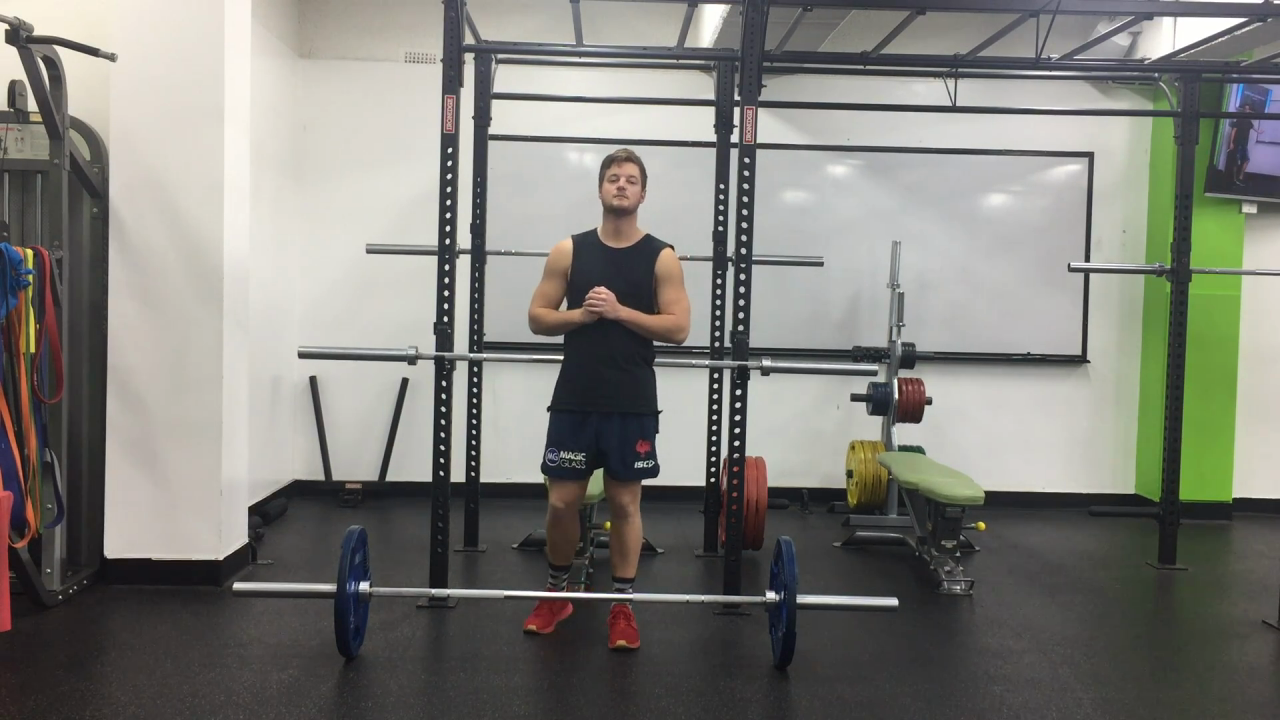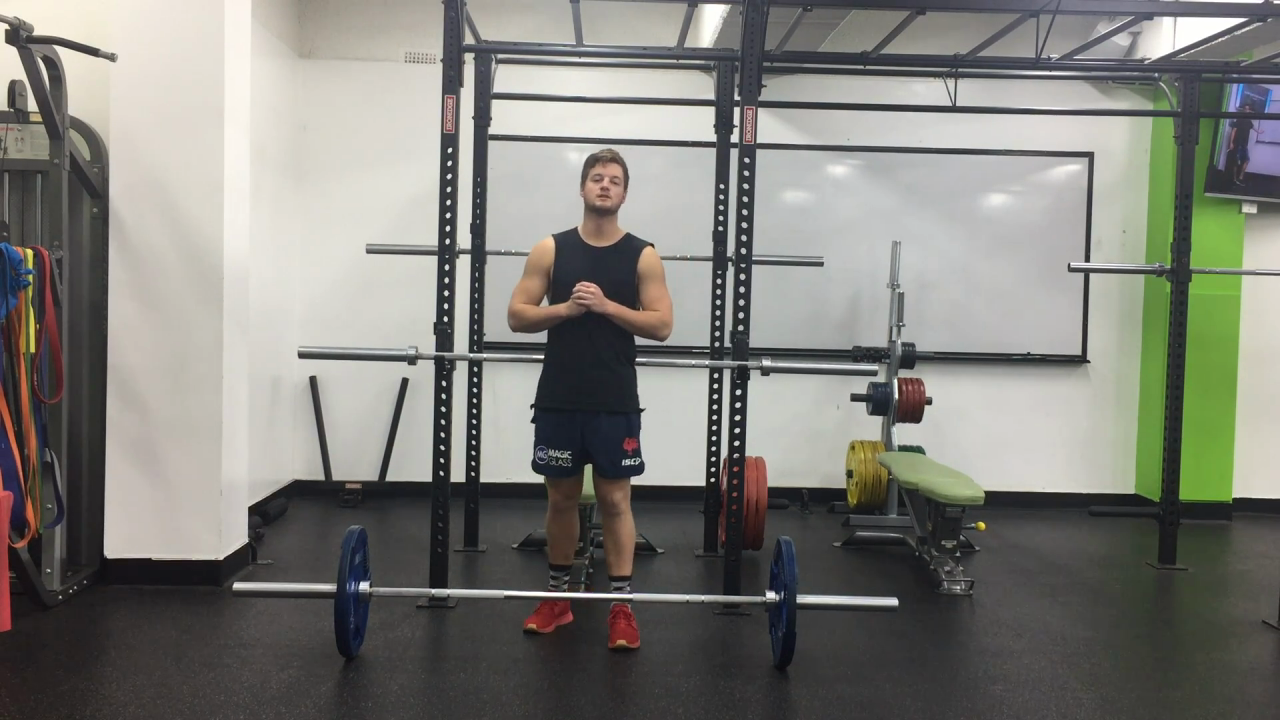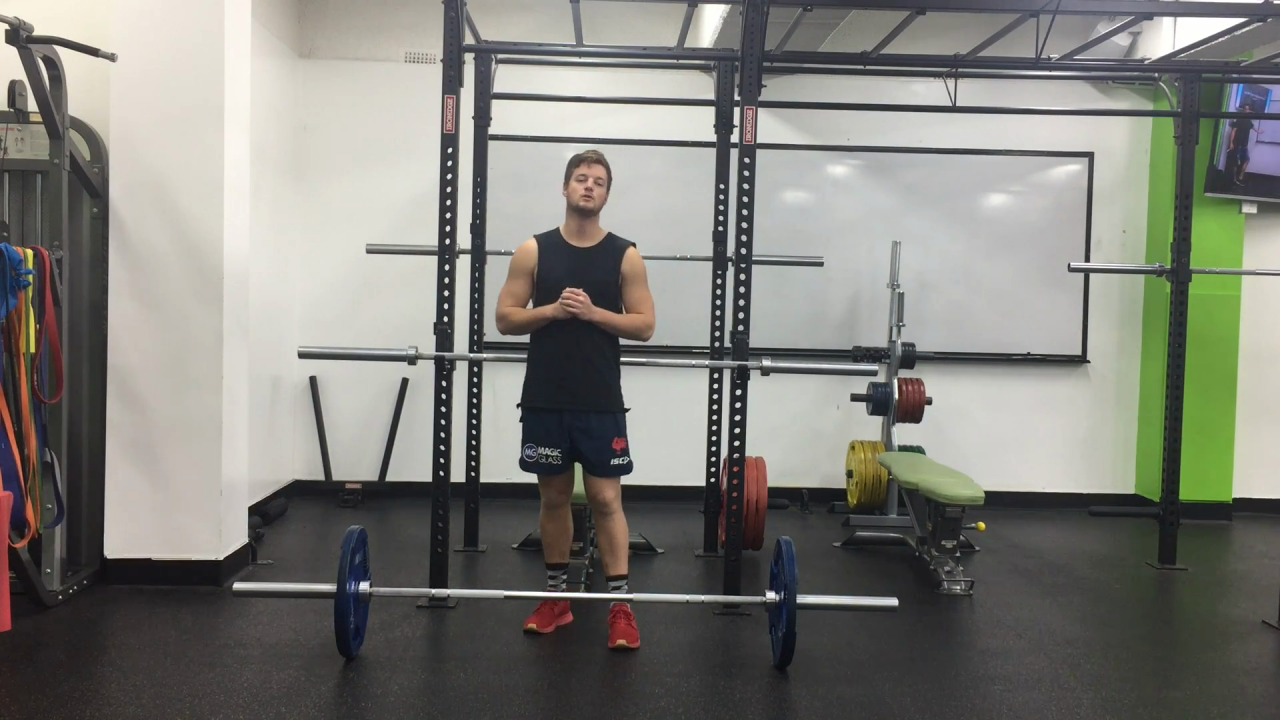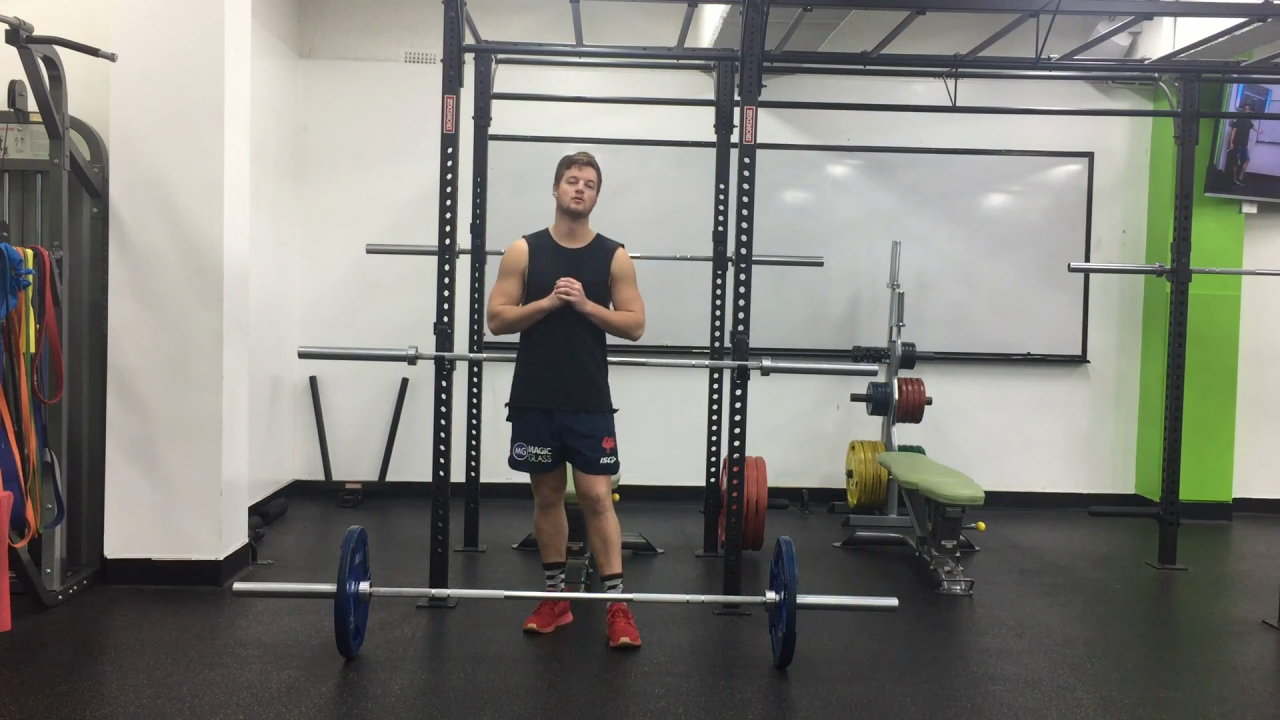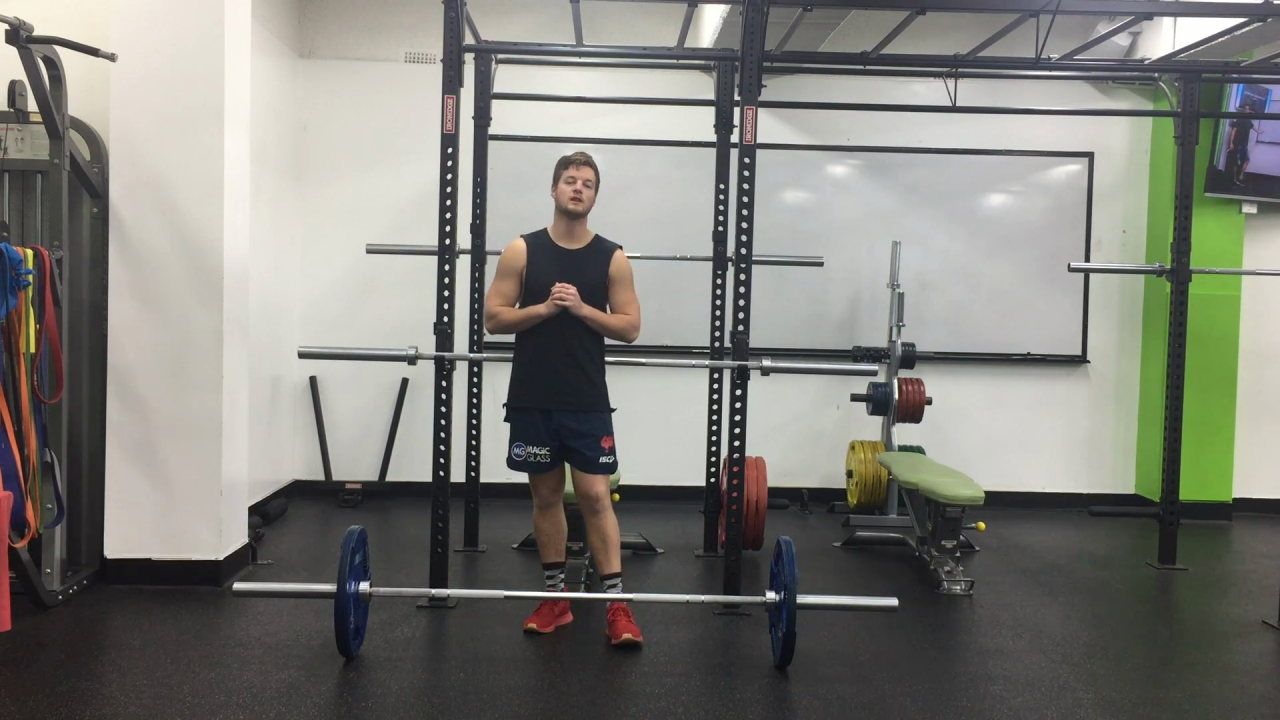
dt=0.3s
person 1, frame 1
left shoulder: (661, 257)
right shoulder: (569, 251)
left elbow: (678, 328)
right elbow: (537, 318)
left wrist: (620, 311)
right wrist: (580, 314)
left hip: (631, 402)
right hip: (574, 399)
left knee: (624, 502)
right knee: (562, 502)
left ankle: (622, 606)
right ankle: (556, 594)
person 1, frame 2
left shoulder: (642, 255)
right shoulder: (551, 249)
left elbow: (661, 325)
right elbow: (517, 316)
left wrist: (606, 305)
right wrist: (565, 308)
left hip: (615, 400)
right hip: (559, 397)
left knee: (615, 500)
right knee: (561, 499)
left ankle: (621, 606)
right ankle: (558, 597)
person 1, frame 3
left shoulder: (625, 255)
right shoulder: (533, 250)
left elbow: (645, 325)
right elbow: (505, 319)
left wrist: (594, 312)
right wrist: (552, 310)
left hip: (601, 400)
right hip: (544, 398)
left knee: (606, 499)
right knee: (554, 497)
left ankle: (620, 606)
right ankle: (557, 596)
person 1, frame 4
left shoulder: (614, 255)
right shoulder: (523, 250)
left elbow: (635, 324)
right elbow: (497, 319)
left wrist: (586, 304)
right wrist: (547, 301)
left hip: (589, 399)
right hip: (534, 397)
left knee: (597, 497)
right knee: (547, 495)
left ankle: (617, 605)
right ankle: (556, 597)
person 1, frame 5
left shoulder: (612, 257)
right shoulder: (521, 251)
left elbow: (630, 327)
right elbow: (493, 318)
left wrist: (583, 308)
right wrist: (543, 308)
left hip: (587, 399)
right hip: (532, 397)
left knee: (596, 496)
right knee: (546, 495)
left ankle: (616, 604)
right ankle: (555, 597)
